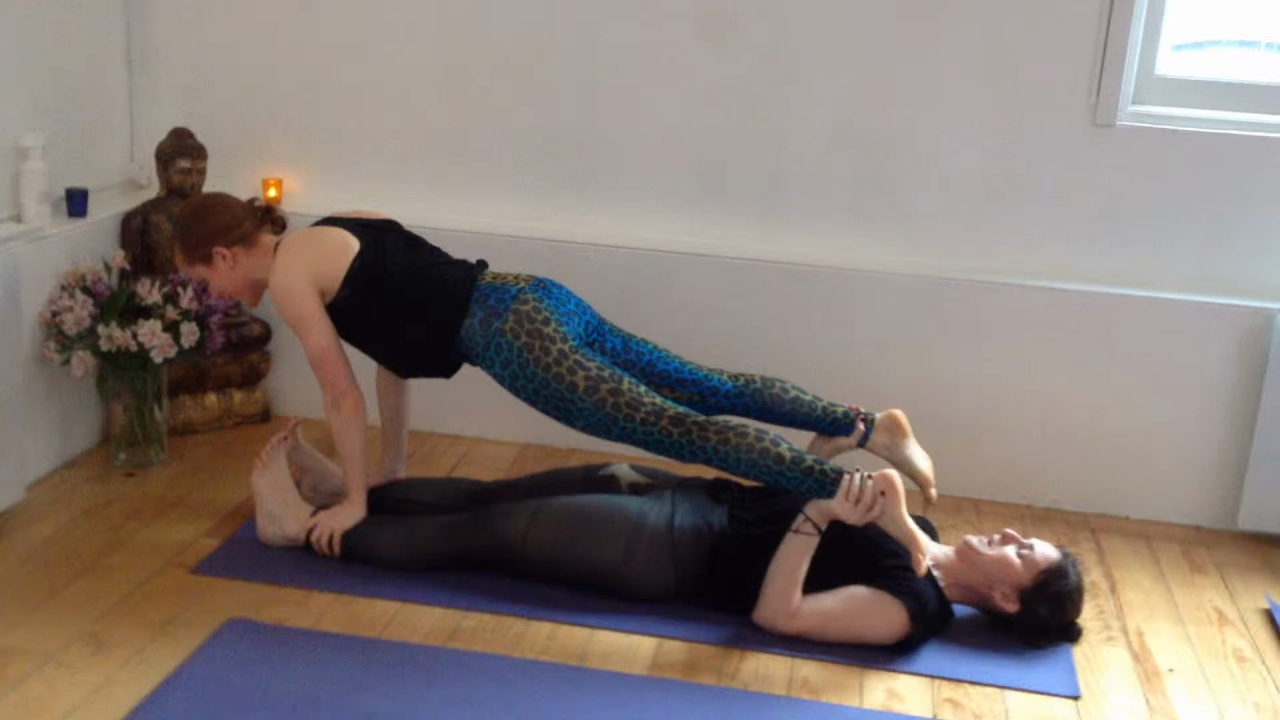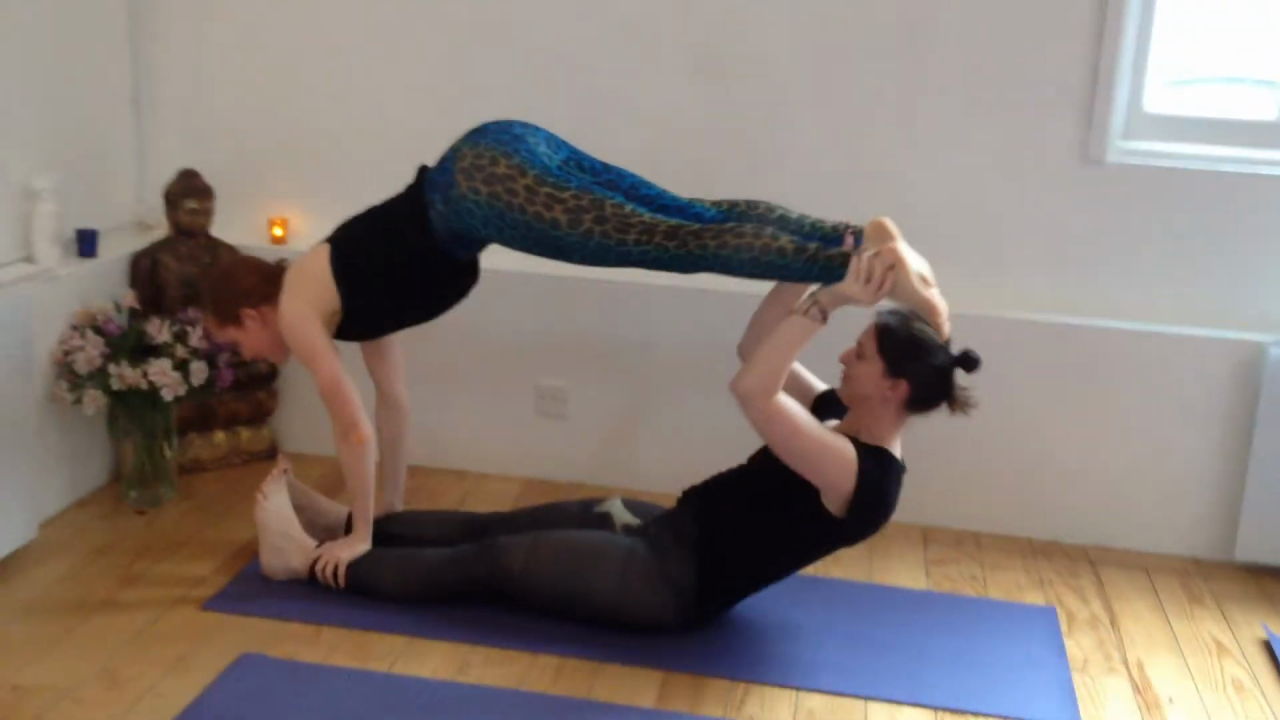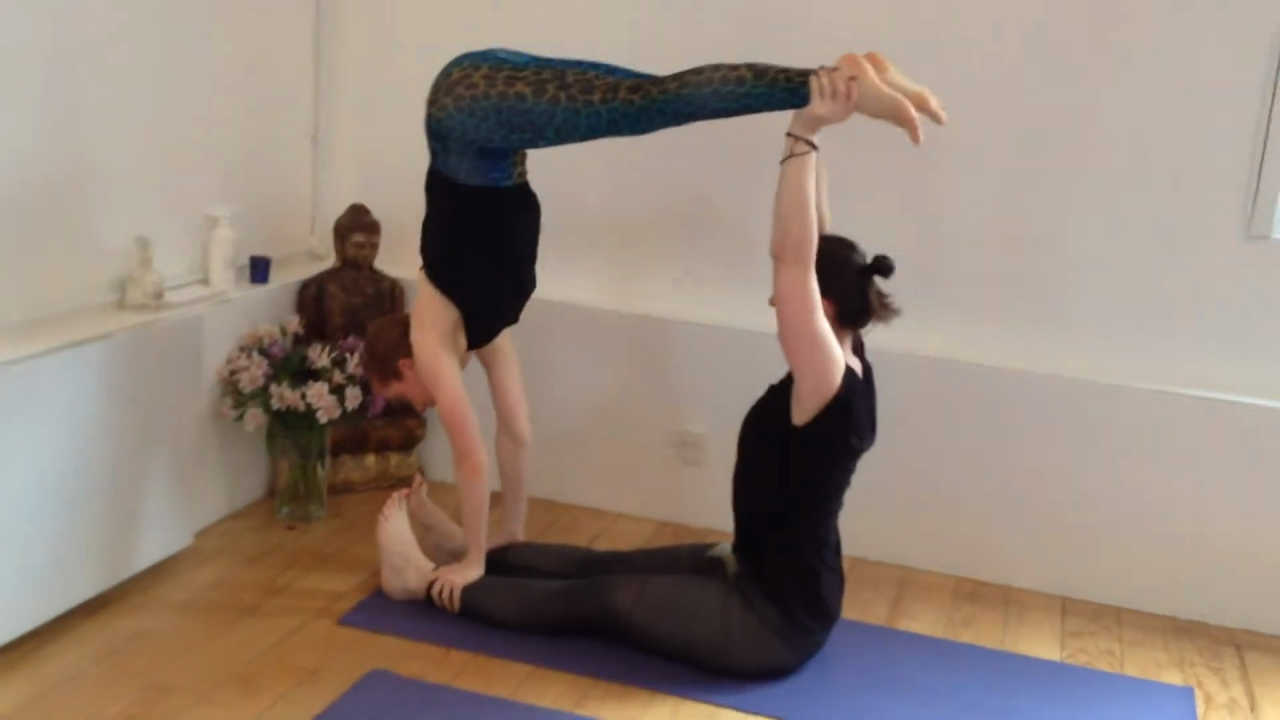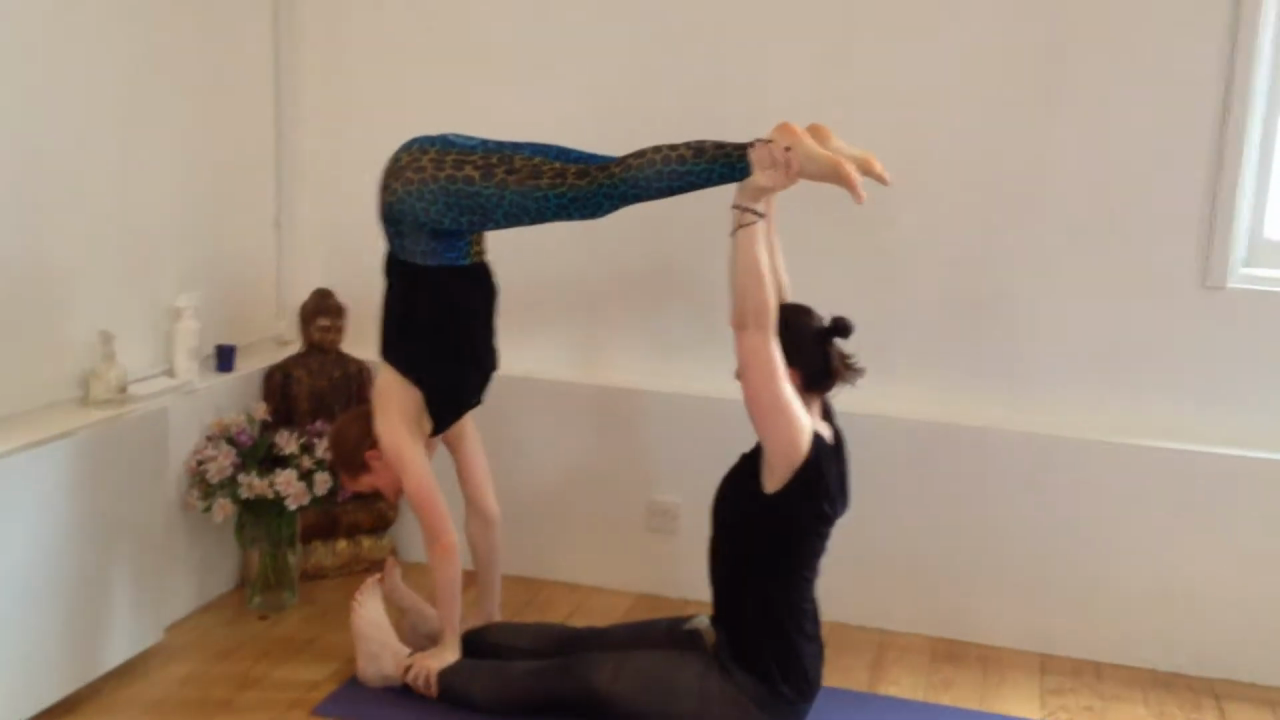
dt=1s
person 1, frame 1
left shoulder: (912, 605)
right shoulder: (919, 536)
left elbow: (775, 611)
left wrist: (821, 512)
left hip: (677, 554)
right hip: (698, 501)
left knee: (487, 531)
right knee: (491, 496)
left ankle: (312, 527)
right ankle: (344, 491)
person 1, frame 2
left shoulder: (865, 478)
right shoulder: (840, 417)
left elbow: (751, 392)
right elbow: (754, 350)
left wrist: (826, 304)
left hip: (670, 583)
right hip: (667, 531)
left knee: (488, 563)
right knee: (483, 529)
left ankle: (316, 562)
right ankle: (343, 522)
person 1, frame 3
left shoulder: (829, 386)
right shoulder: (847, 367)
left elbow: (793, 260)
right elbow: (809, 249)
left wrist: (804, 135)
right wrist: (809, 132)
left hip: (774, 622)
right hip: (764, 579)
left knee: (600, 599)
right knee: (600, 566)
left ankle: (431, 585)
right ankle: (466, 553)
person 1, frame 4
left shoulder: (798, 451)
right shoulder: (817, 432)
left elbow: (755, 328)
right elbow: (773, 318)
left wrist: (750, 207)
right wrist: (762, 205)
right hip: (741, 648)
right knee: (581, 644)
left ankle: (405, 665)
person 2, frame 1
left shoulder: (287, 275)
right shoulder: (328, 237)
left elbow: (342, 395)
right elbow: (391, 351)
left wrist: (355, 500)
right wrist: (391, 473)
left hip: (510, 336)
right hip: (533, 302)
left knee: (673, 426)
right knee: (703, 391)
right ankle: (868, 427)
person 2, frame 2
left shoulder: (296, 309)
right shoulder: (338, 288)
left elbow: (356, 429)
right elbow: (392, 401)
left wrist: (360, 535)
right wrist: (391, 508)
left hip: (486, 181)
right hip: (506, 154)
left knee: (677, 242)
right knee: (695, 221)
left ankle: (862, 262)
right ankle: (863, 239)
person 2, frame 3
left shoulder: (430, 340)
right shoulder: (474, 321)
left elbow: (471, 458)
right elbow: (516, 433)
left wrist: (474, 561)
right wrist: (511, 536)
left knee: (654, 102)
person 2, frame 4
left shoulder: (397, 428)
right shoulder: (438, 406)
left elbow: (443, 540)
right elbow: (485, 512)
left wrist: (449, 644)
right wrist: (487, 614)
left knee: (600, 188)
